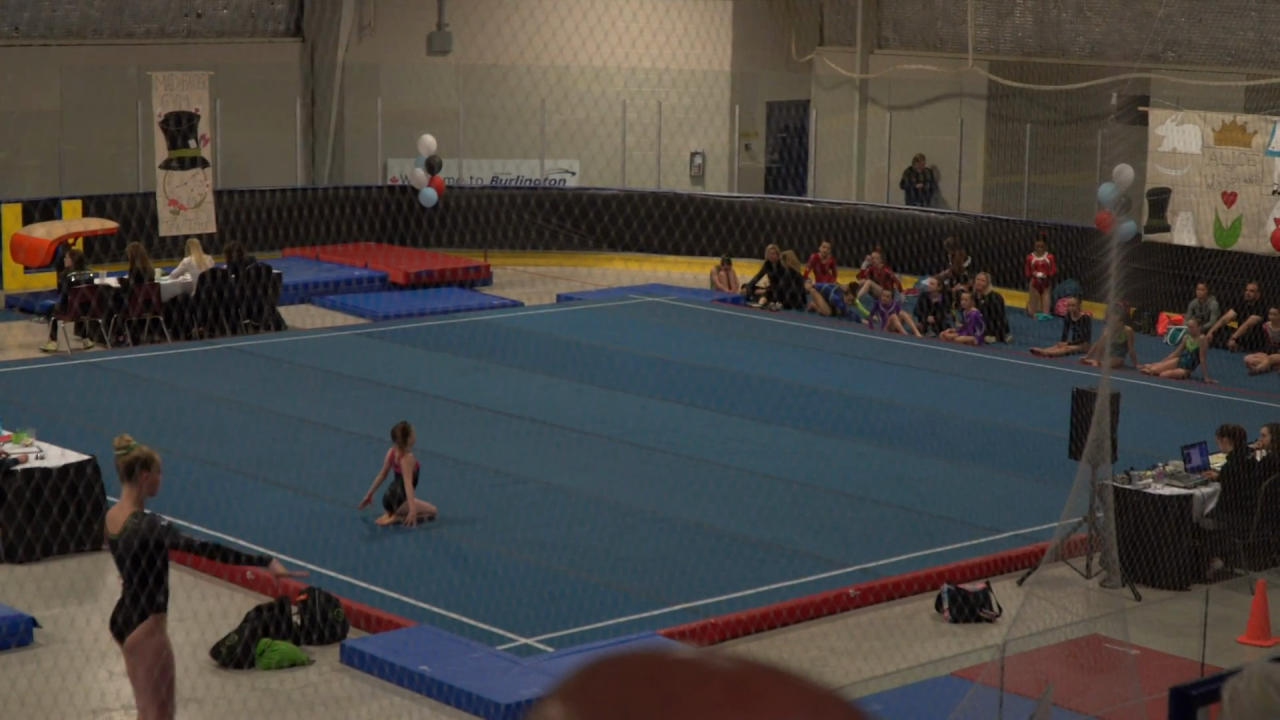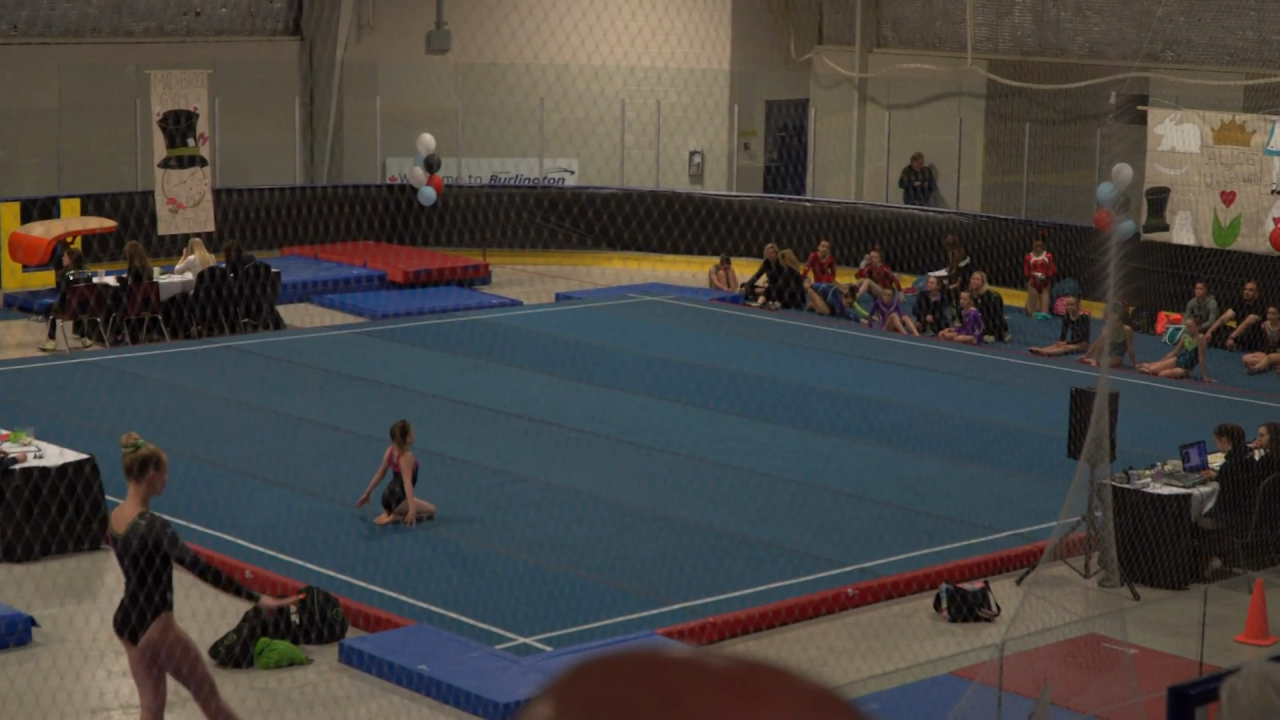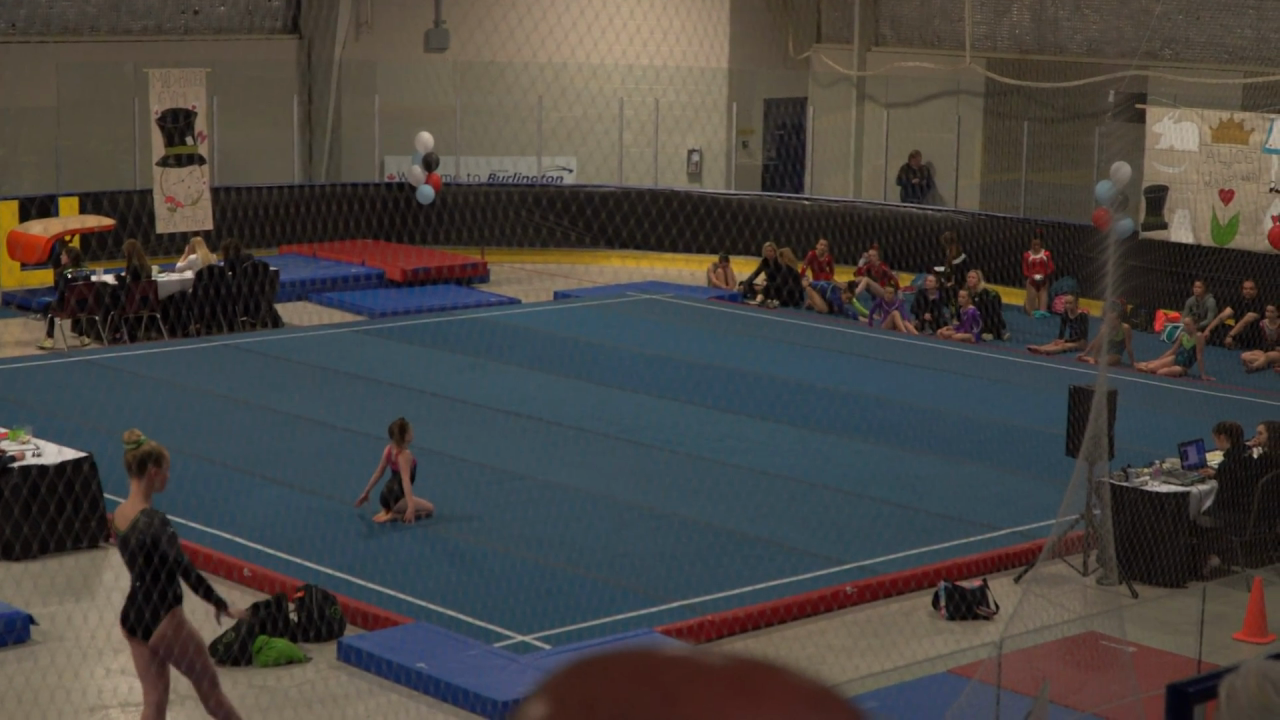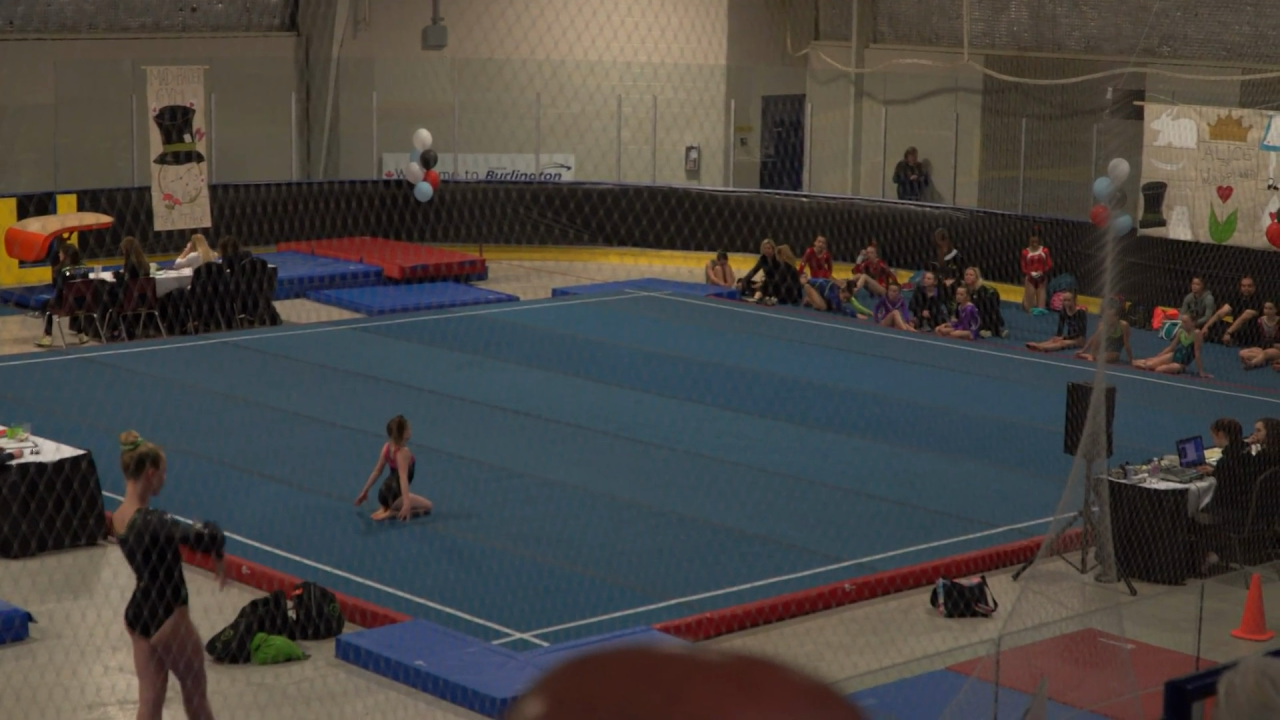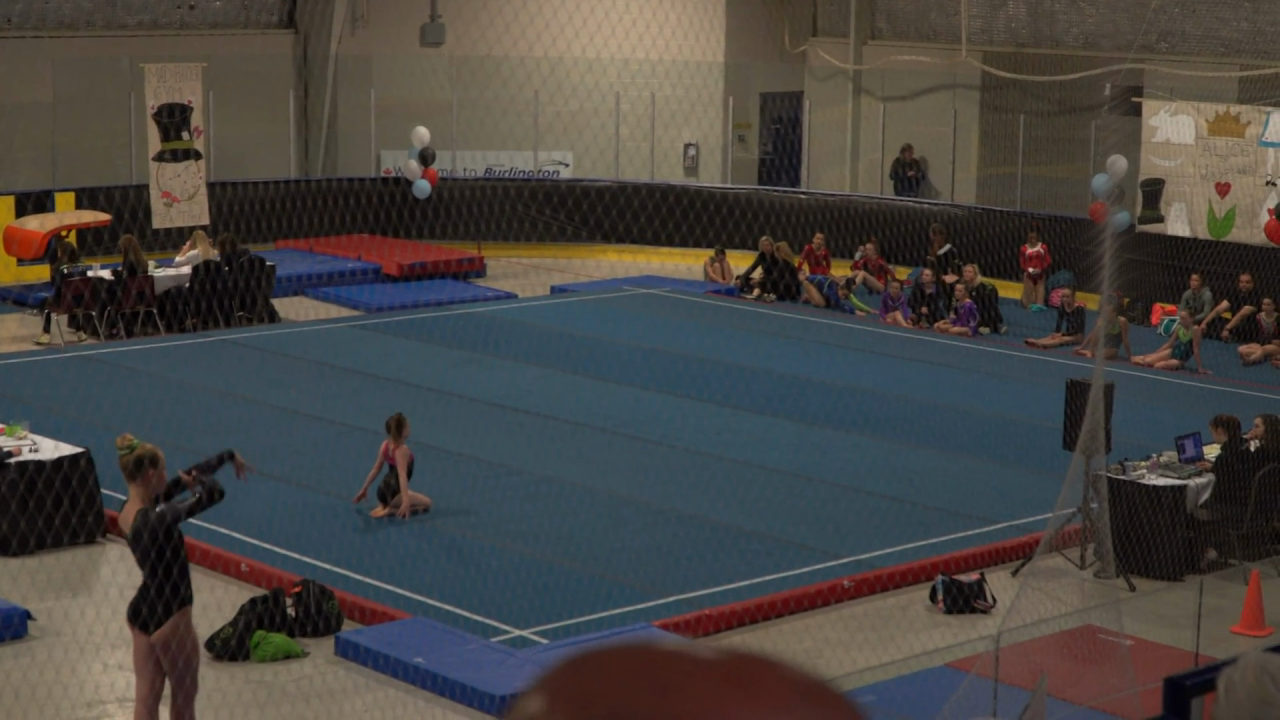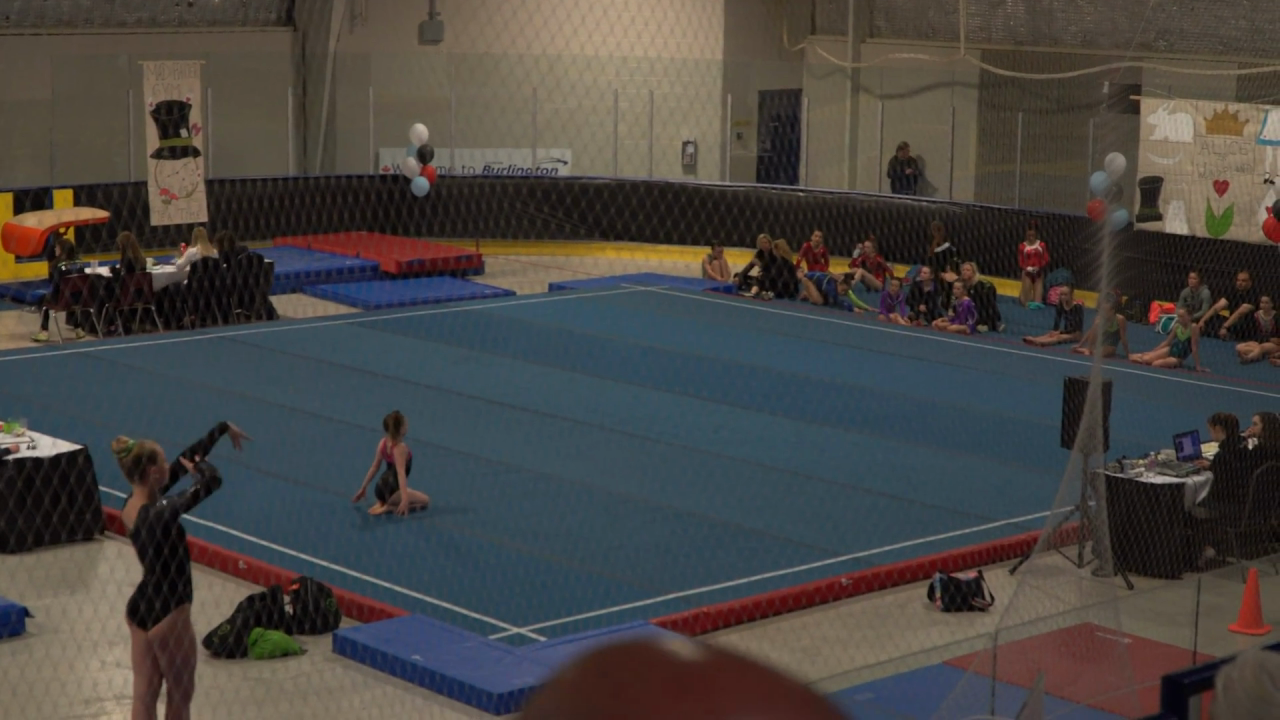
dt=0.2s
person 1, frame 1
left shoulder: (113, 516)
right shoulder: (146, 525)
right elbow: (207, 550)
right wrist: (266, 563)
left hip: (122, 620)
right hip: (145, 627)
person 1, frame 2
left shoulder: (116, 516)
right shoulder: (150, 525)
right elbow: (200, 567)
right wrist: (257, 598)
left hip: (126, 620)
right hip: (153, 625)
right knee: (208, 695)
person 1, frame 3
left shoulder: (121, 514)
right shoulder: (154, 522)
right elbow: (187, 571)
right wrist: (223, 606)
left hip: (133, 617)
right hip: (163, 620)
right knee: (209, 687)
person 1, frame 4
left shoulder: (124, 514)
right shoulder: (153, 522)
left elbow: (180, 534)
right elbow: (209, 539)
right wrist: (218, 554)
left hip: (138, 614)
right hip: (168, 620)
right knee: (196, 694)
person 1, frame 5
left shoulder: (129, 509)
right shoulder: (157, 518)
left elbow: (183, 480)
right elbow: (213, 492)
left wrist: (230, 457)
right wrist: (199, 482)
left hip: (140, 612)
right hip: (169, 619)
person 1, frame 6
left shoulder: (134, 504)
right shoulder: (159, 513)
left elbow: (184, 462)
right elbow: (211, 481)
left wrist: (223, 429)
right wrist: (201, 464)
left hip: (139, 609)
right hip: (166, 616)
